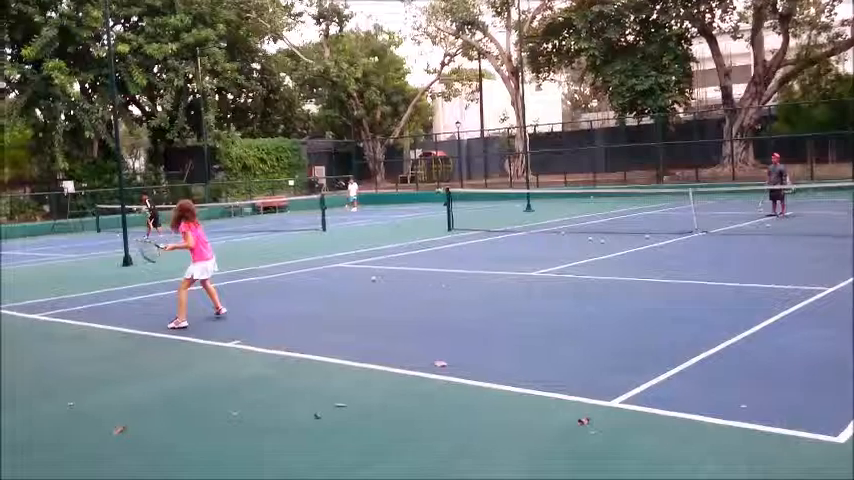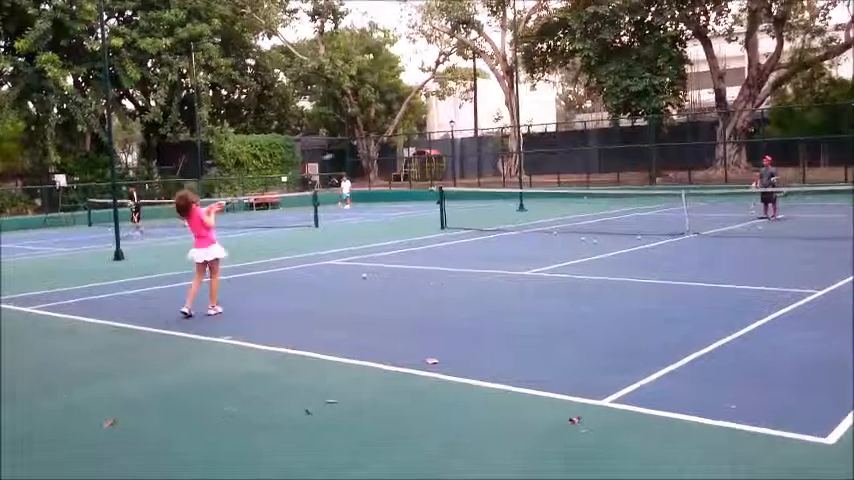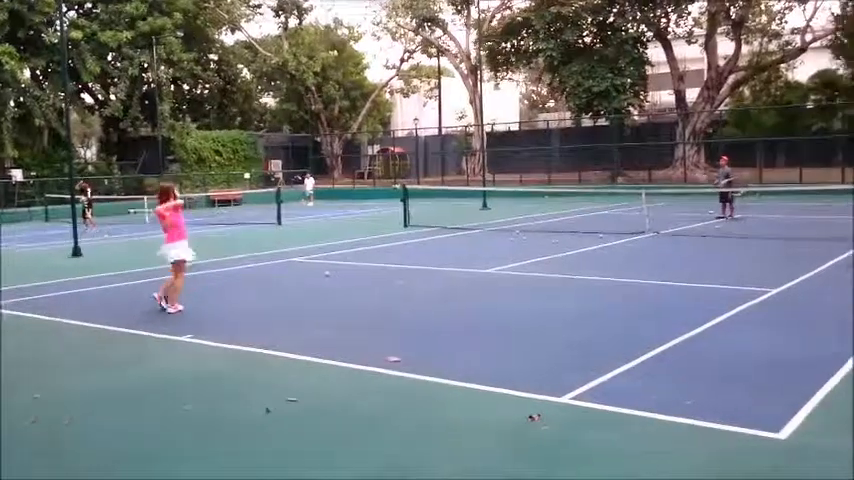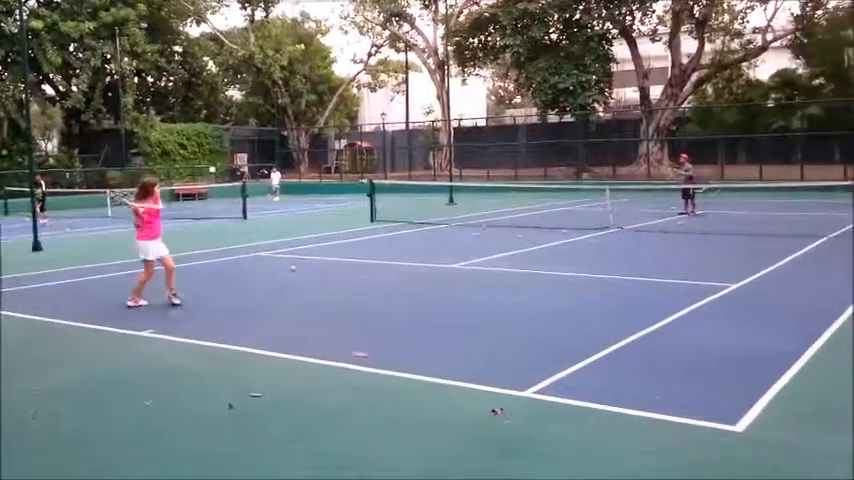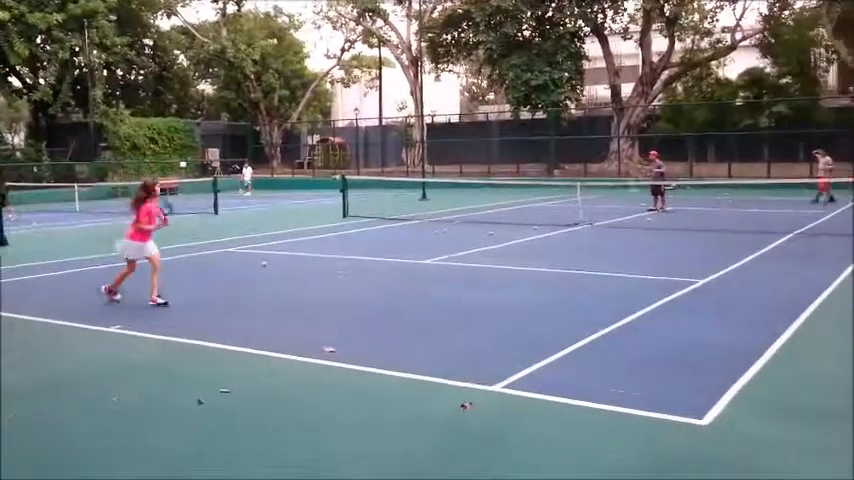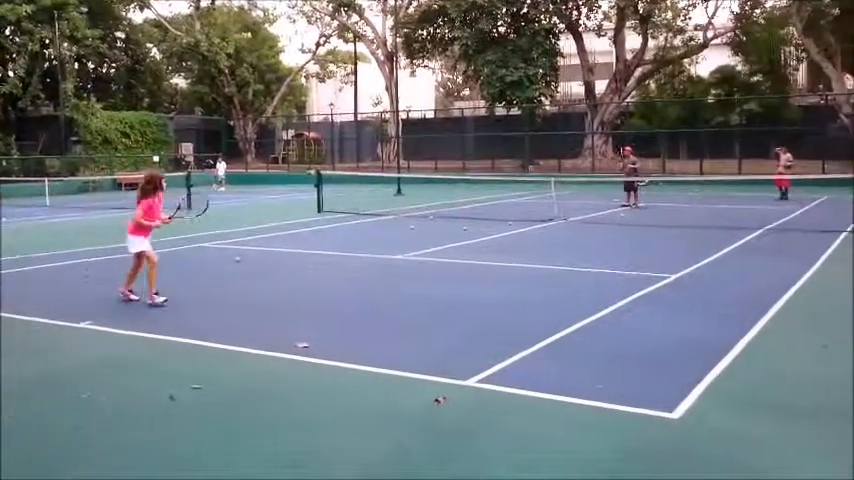
dt=0.3s
person 1, frame 1
left shoulder: (184, 225)
right shoulder: (194, 222)
left elbow: (191, 244)
left wrist: (174, 246)
left hip: (200, 262)
right hip: (209, 258)
left knee: (183, 288)
right knee: (205, 283)
left ankle: (181, 320)
right ankle: (219, 307)
person 1, frame 2
left shoulder: (188, 214)
right shoulder: (197, 210)
left elbow: (208, 210)
right elbow: (210, 225)
left wrist: (213, 208)
right wrist: (212, 212)
left hip: (199, 249)
right hip: (210, 247)
left knee: (198, 279)
right knee: (214, 276)
left ankle: (187, 306)
right ankle: (213, 306)
person 1, frame 3
left shoulder: (175, 204)
right shoulder: (161, 211)
left elbow: (181, 202)
right elbow: (166, 229)
left wrist: (167, 204)
right wrist: (166, 216)
left hip: (181, 243)
right hip: (175, 244)
left knee: (178, 275)
right knee: (179, 275)
left ankle: (161, 295)
right ankle: (172, 304)
person 1, frame 4
left shoulder: (155, 200)
right shoulder: (138, 205)
left elbow: (160, 207)
right elbow: (137, 226)
left wrist: (144, 206)
right wrist: (138, 216)
left hip: (156, 241)
right hip: (145, 242)
left knee: (170, 266)
right knee: (149, 272)
left ankle: (171, 293)
right ankle: (134, 299)
person 1, frame 5
left shoulder: (153, 202)
right shoulder: (146, 206)
left elbow: (160, 215)
right elbow: (142, 227)
left wrist: (163, 218)
right wrist: (156, 226)
left hip: (146, 241)
right hip: (135, 241)
left knee: (156, 264)
right knee: (130, 269)
left ankle: (154, 296)
right ankle: (110, 289)
person 1, frame 6
left shoulder: (158, 196)
right shoulder: (146, 200)
left elbow: (158, 213)
right elbow: (136, 219)
left wrist: (164, 218)
right wrist: (152, 224)
left hip: (143, 235)
right hip: (136, 235)
left knee: (137, 265)
right knee: (153, 261)
left ankle: (127, 290)
right ankle: (153, 295)
